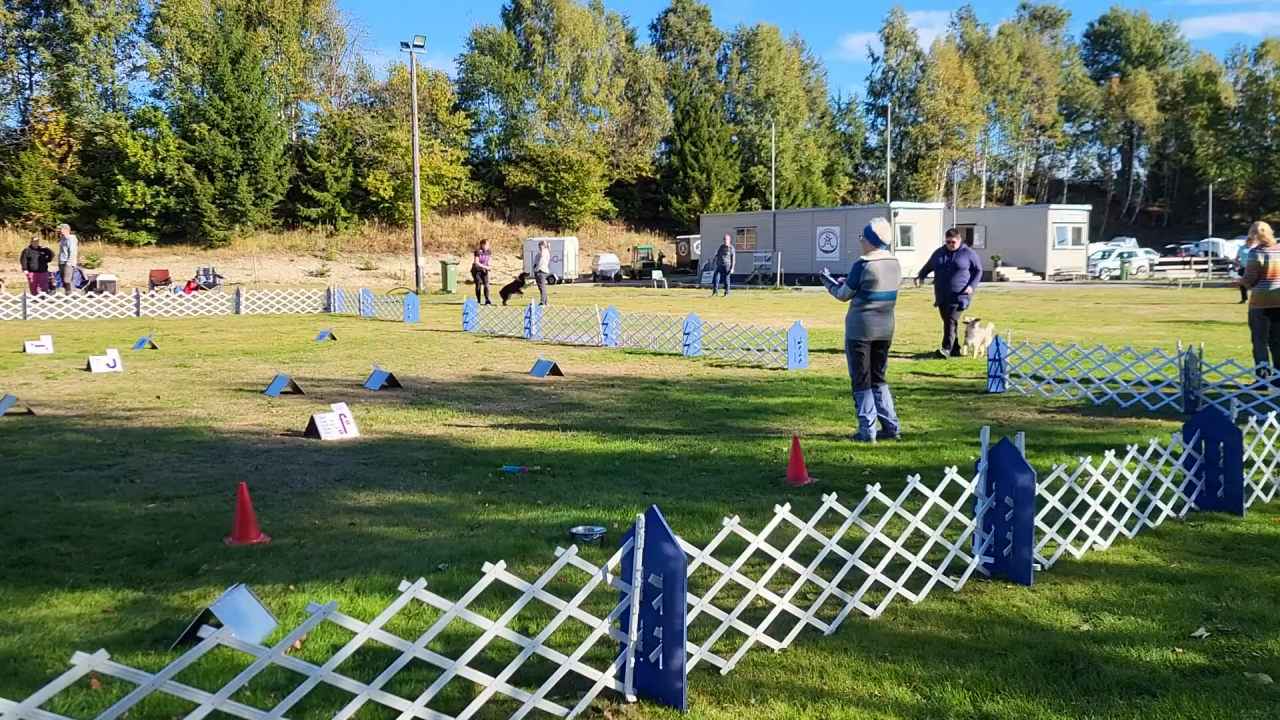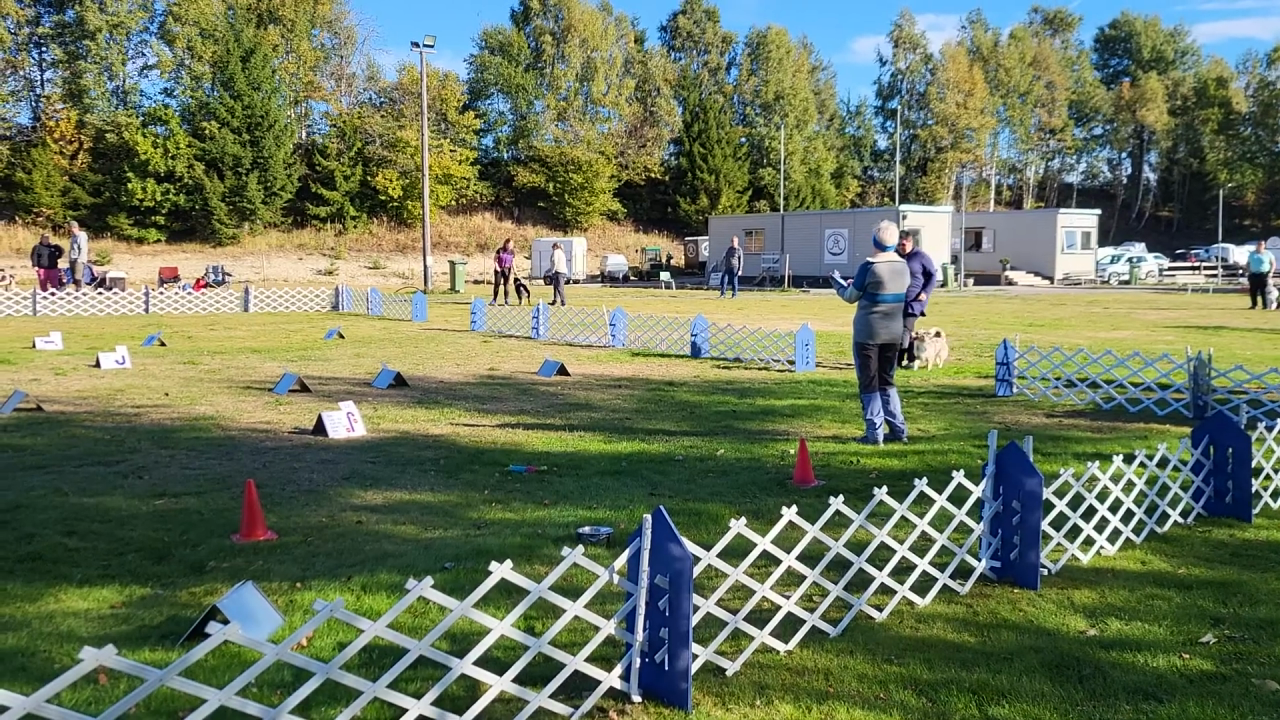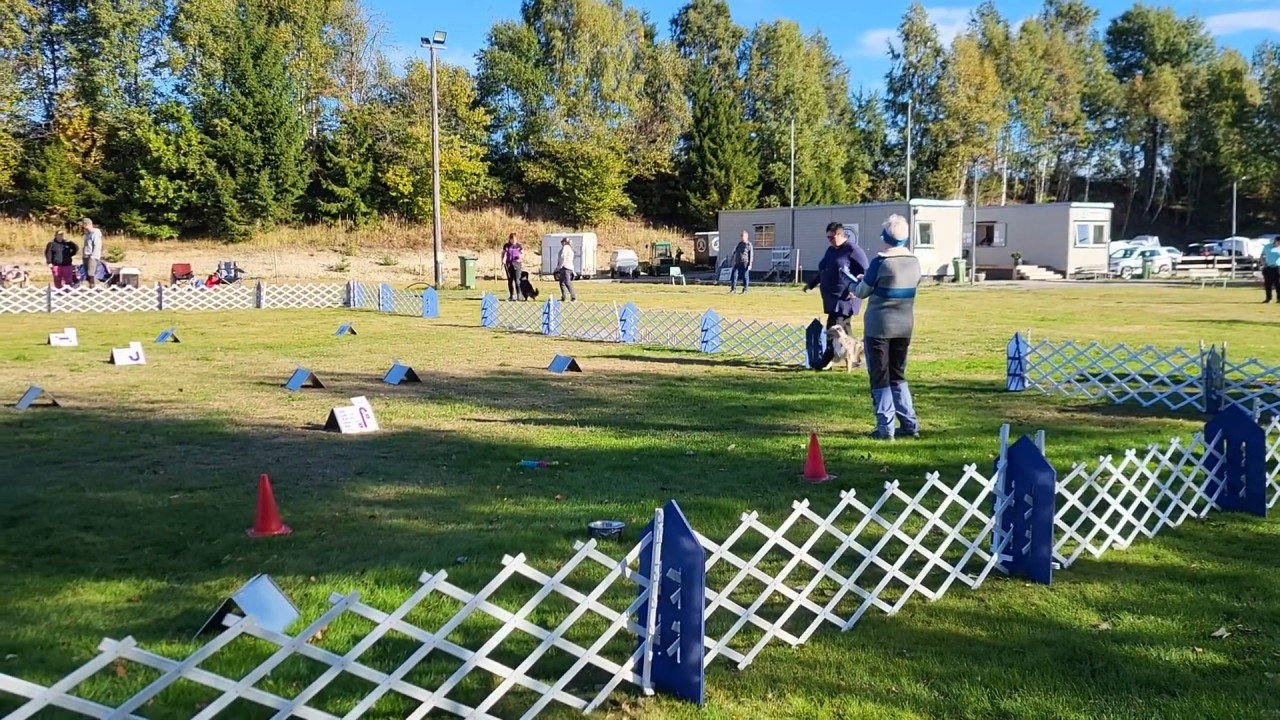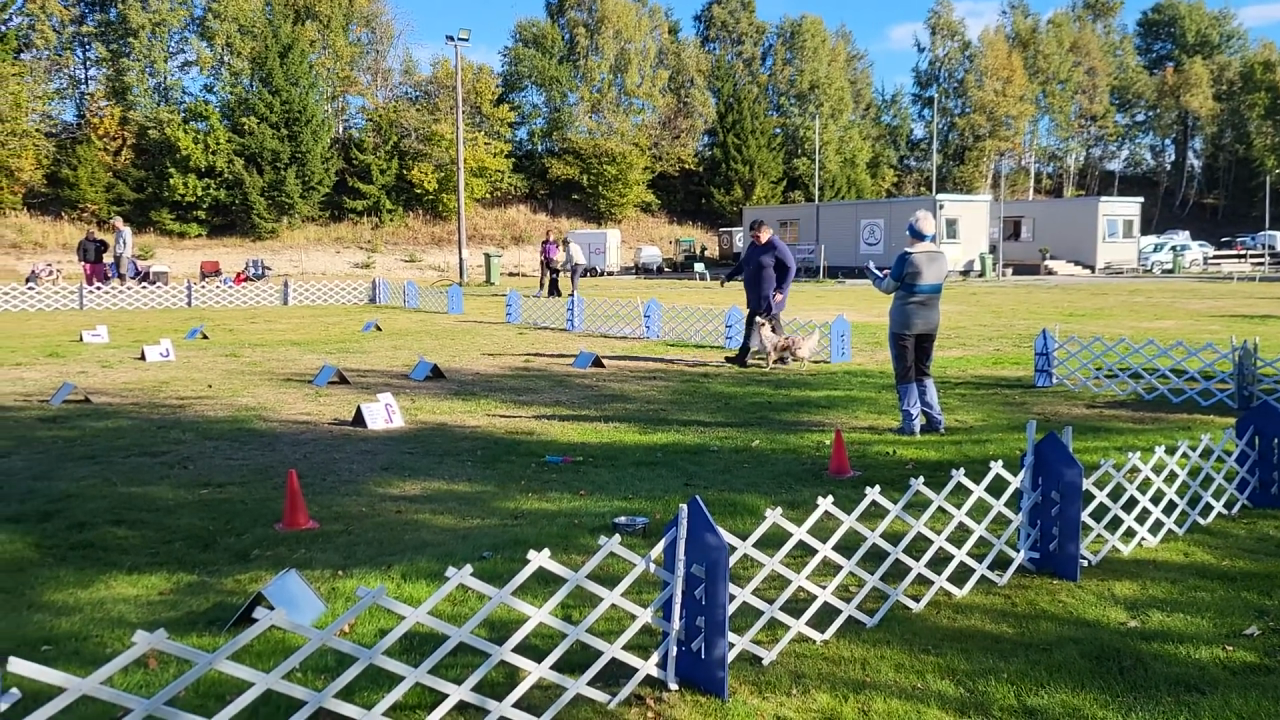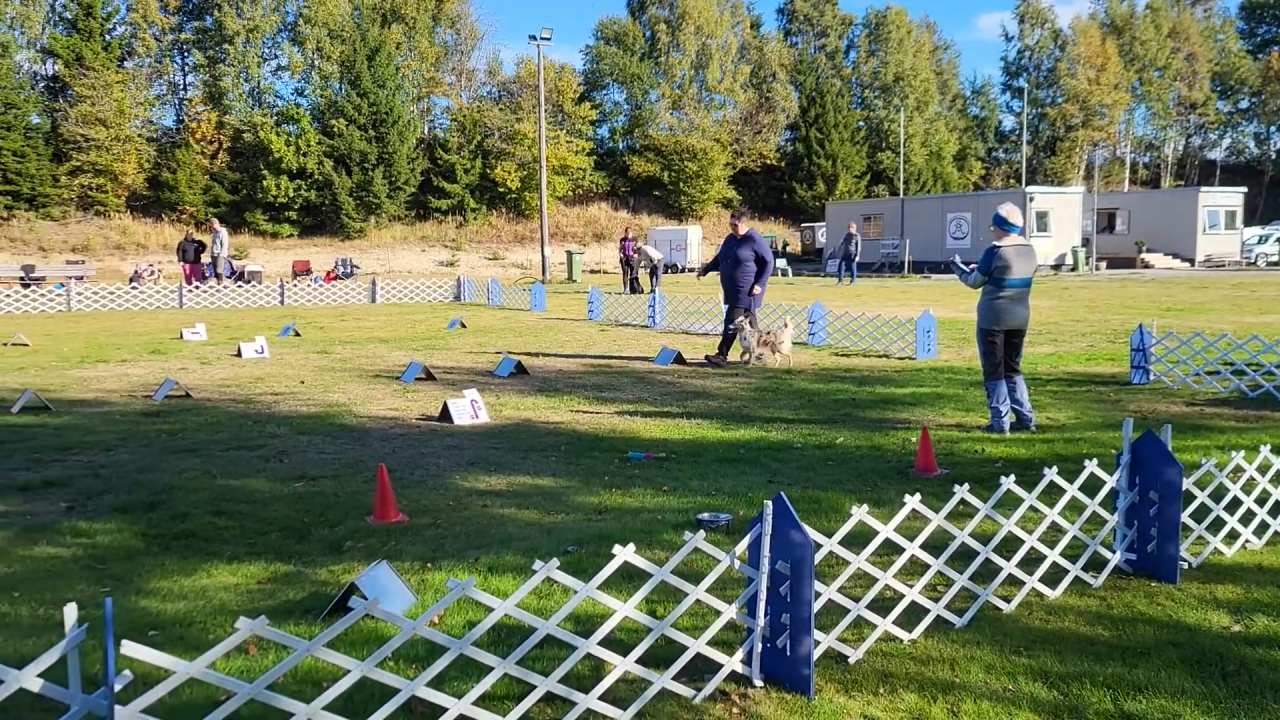
dt=1s
person 1, frame 1
left shoulder: (863, 265)
right shoulder: (895, 265)
left elbow: (844, 295)
left wrist: (829, 281)
right wrist: (846, 282)
left hip: (860, 329)
right hip: (885, 329)
left knee: (861, 381)
right knee: (878, 378)
left ankle: (867, 431)
right ankle: (891, 427)
person 1, frame 2
left shoulder: (869, 267)
right shoulder: (904, 267)
left elbow: (851, 297)
left wrist: (838, 282)
left hip: (868, 332)
right hip: (894, 333)
left knee: (869, 384)
right knee: (887, 381)
left ankle: (874, 434)
right ankle: (898, 430)
person 1, frame 3
left shoulder: (881, 262)
right shoulder: (914, 263)
left elbow: (862, 292)
left hip: (879, 327)
right hip: (904, 327)
left knee: (880, 378)
right knee: (898, 376)
left ankle: (886, 428)
right ankle: (910, 425)
person 1, frame 4
left shoulder: (907, 258)
right shoulder: (941, 258)
left elbow: (888, 288)
left wrist: (873, 273)
right wrist: (893, 276)
left hip: (904, 323)
right hip: (930, 324)
left knee: (905, 374)
right knee: (923, 372)
left ankle: (911, 424)
right ankle: (935, 421)
person 1, frame 5
left shoulder: (995, 251)
right shoulder: (1030, 252)
left elbow: (975, 282)
left wrist: (959, 267)
right wrist: (980, 270)
left hip: (992, 318)
right hip: (1019, 318)
left knee: (994, 371)
right knee: (1012, 369)
left ankle: (1000, 422)
right ankle: (1026, 418)
